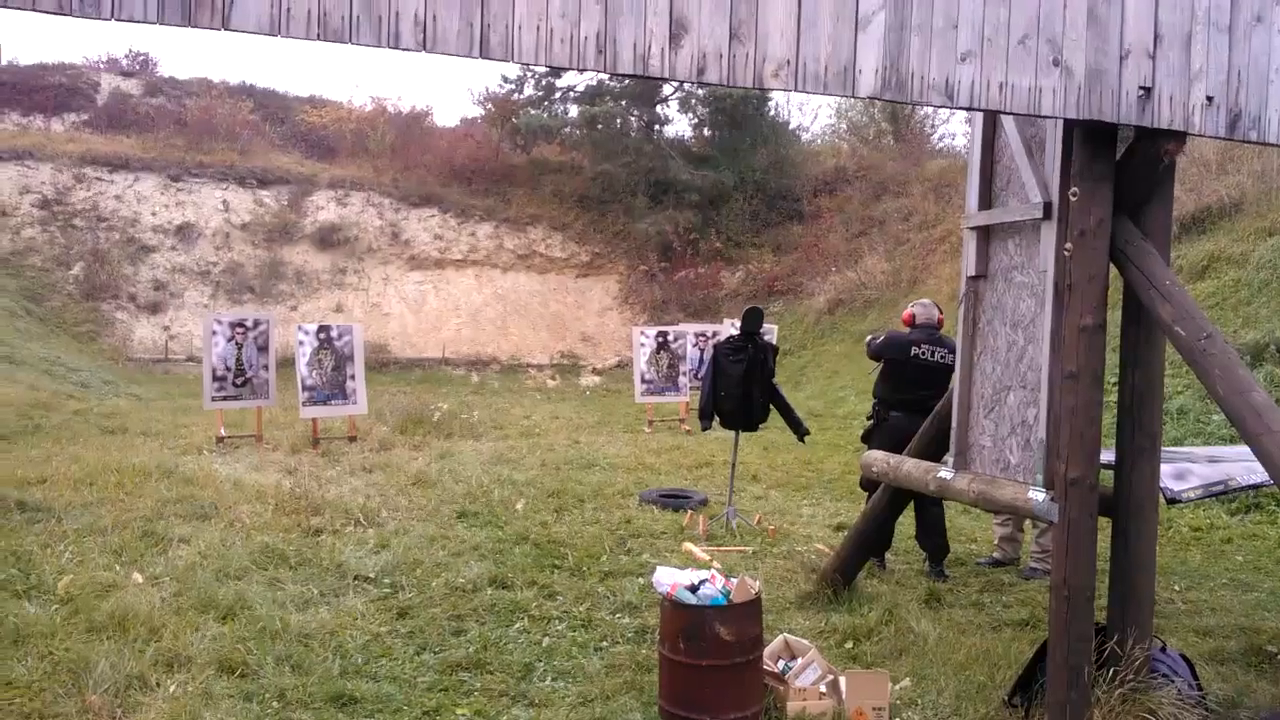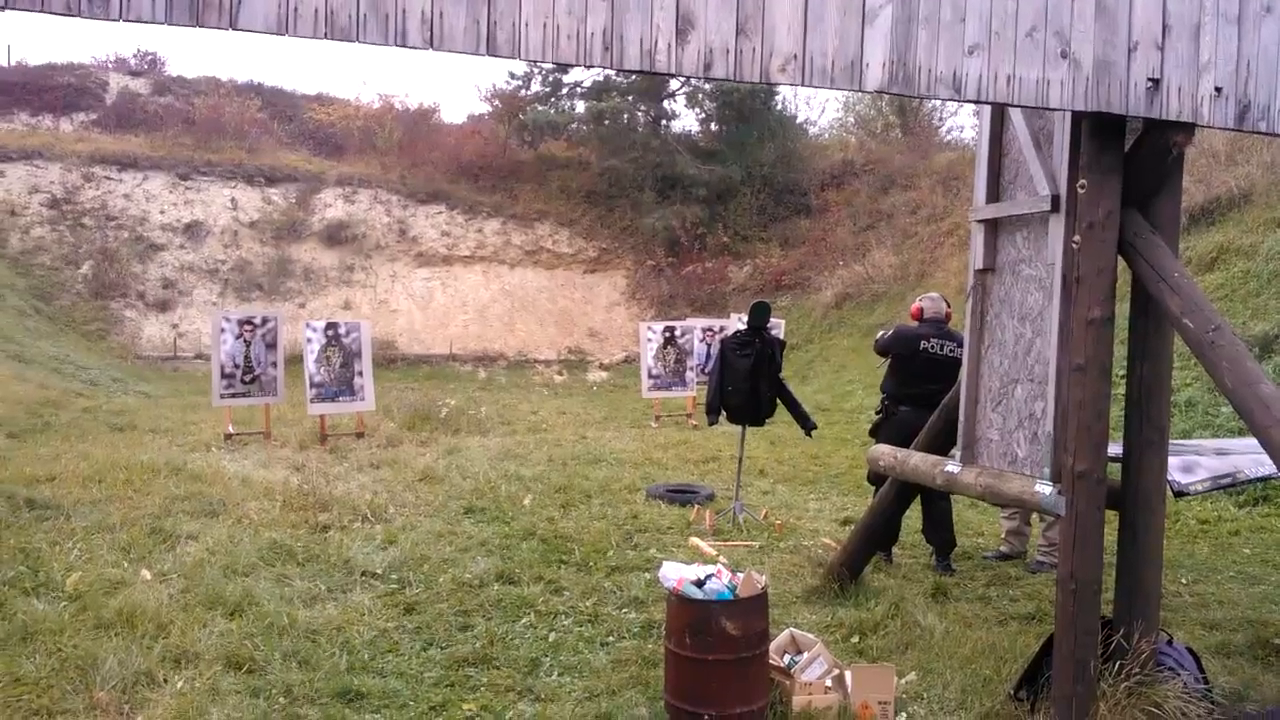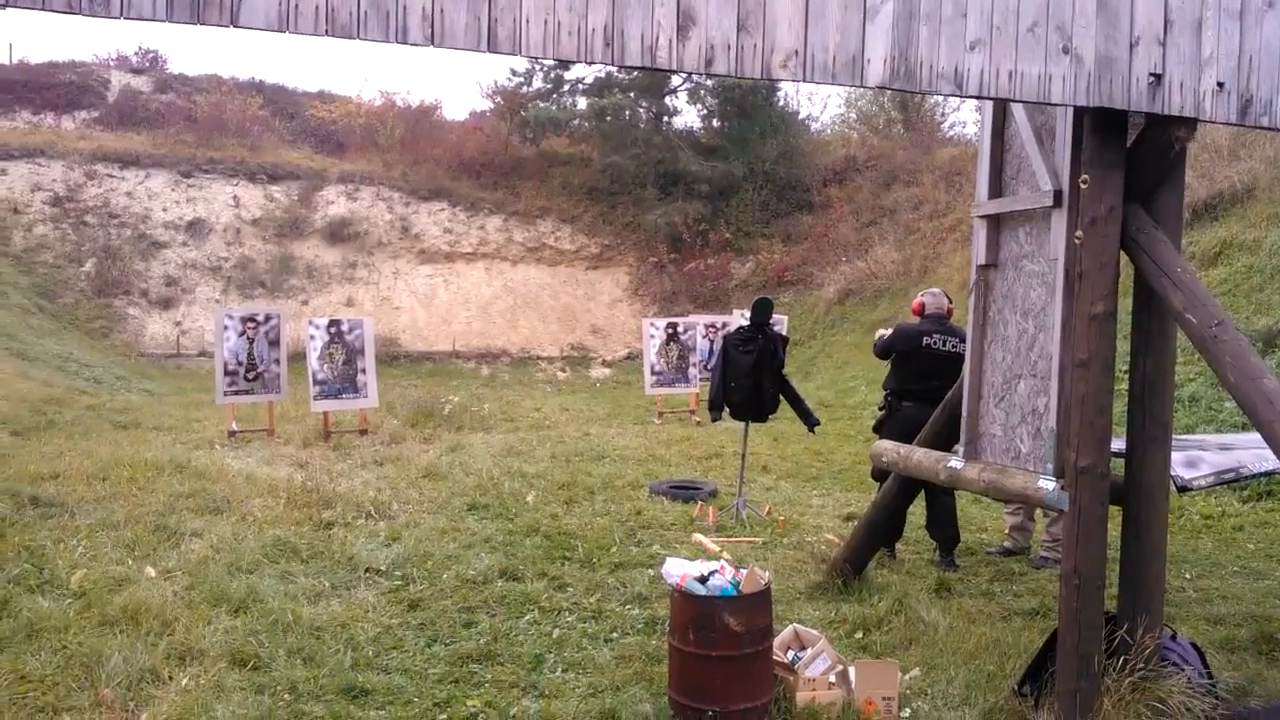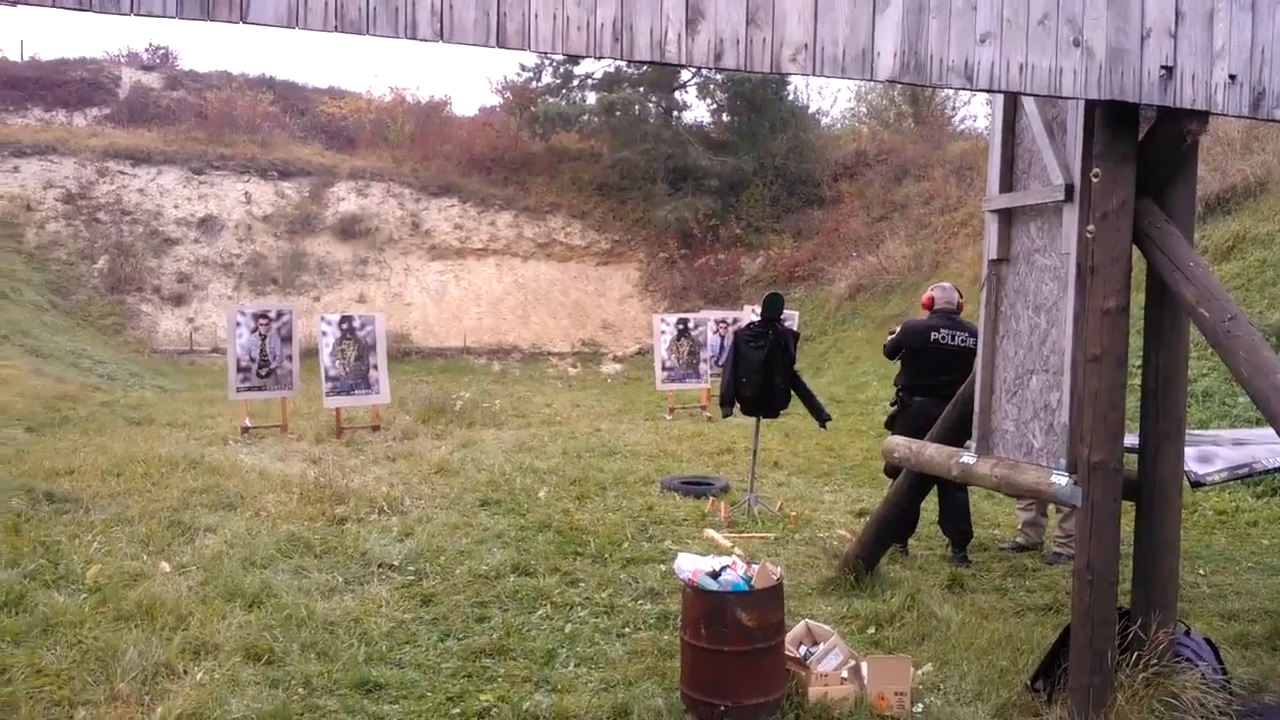
dt=0.2s
person 1, frame 1
left shoulder: (896, 341)
right shoulder: (950, 349)
left elbow: (873, 351)
right elbow: (941, 376)
left wrist: (873, 339)
left hip: (893, 424)
left knee: (881, 489)
right knee: (929, 494)
left ankle: (876, 554)
right ankle: (936, 561)
person 1, frame 2
left shoulder: (905, 335)
right shoulder: (959, 343)
left elbow: (881, 347)
right elbow: (948, 370)
left wrist: (883, 336)
left hip: (901, 419)
left knee: (888, 483)
right knee: (936, 488)
left ankle: (882, 548)
right ankle: (943, 555)
person 1, frame 3
left shoulder: (907, 332)
right shoulder: (961, 338)
left elbow: (881, 351)
right elbow: (952, 367)
left wrist: (882, 336)
left hip: (905, 415)
right knee: (941, 484)
left ankle: (886, 544)
right ankle: (946, 551)
person 1, frame 4
left shoulder: (915, 328)
right shoulder: (972, 334)
left elbow: (890, 352)
right elbow: (964, 364)
left wrist: (893, 338)
left hip: (916, 410)
right knee: (953, 479)
left ankle: (899, 540)
right ankle: (959, 547)
